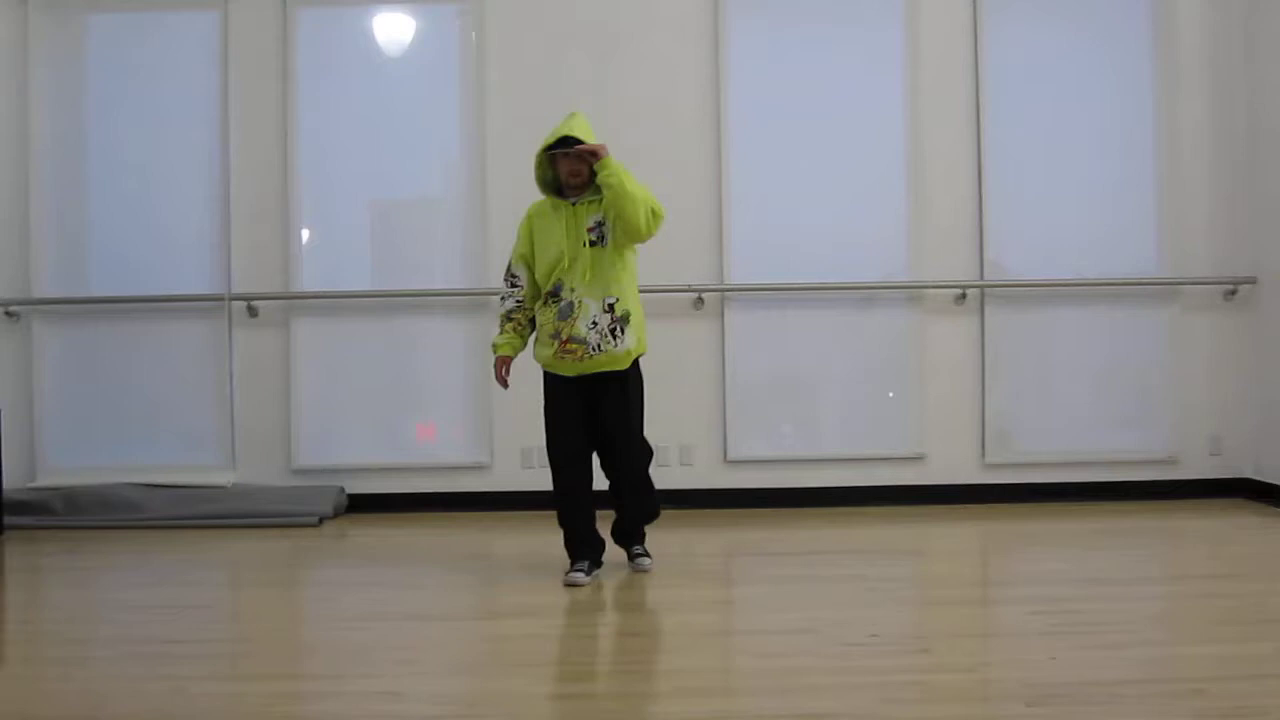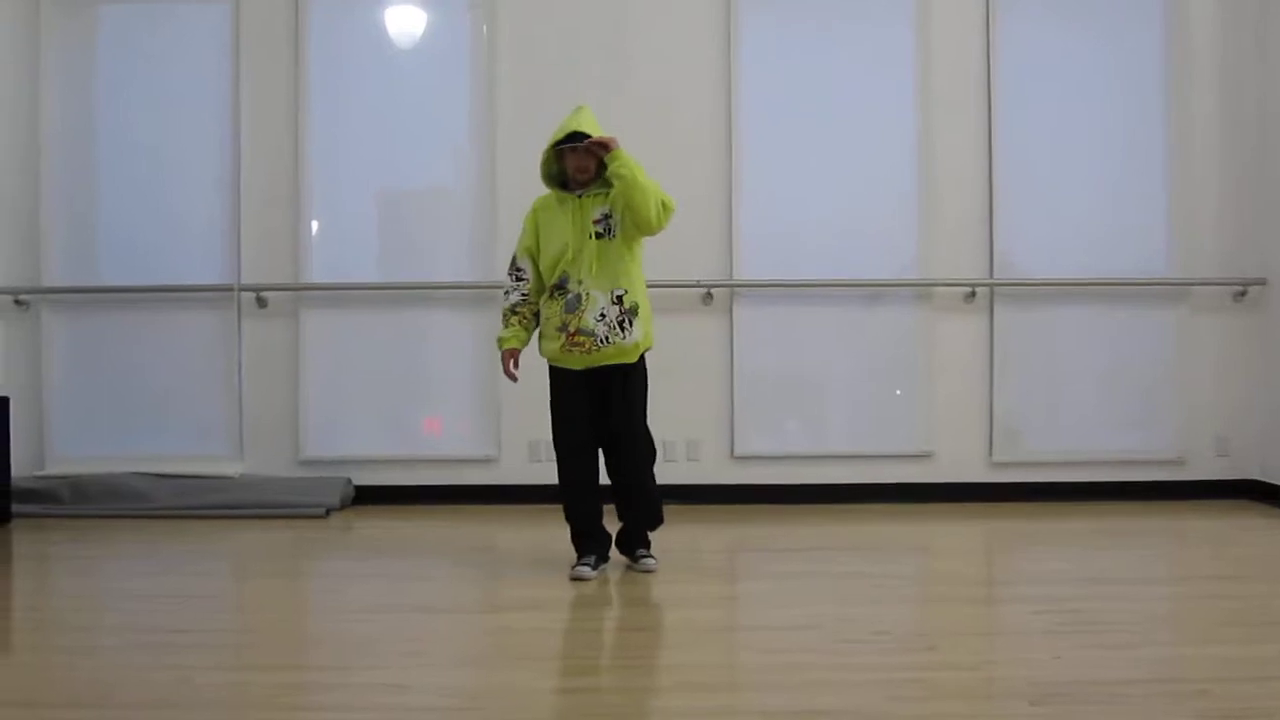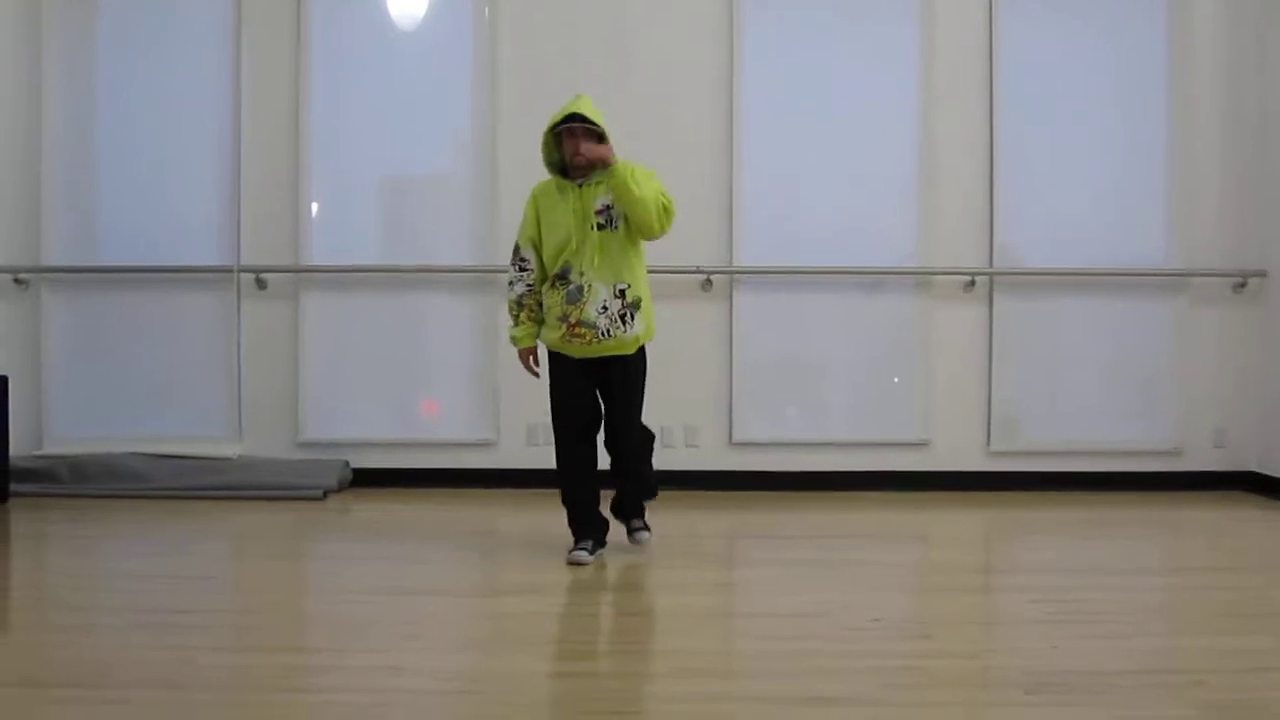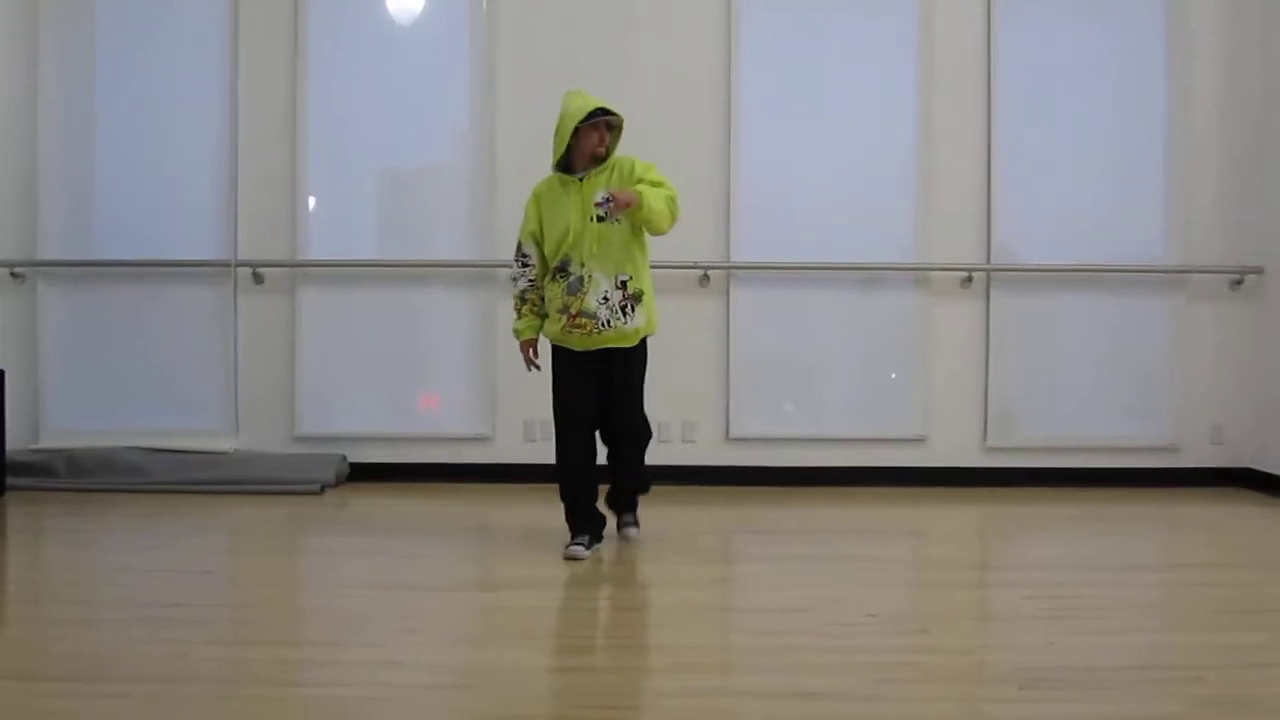
dt=0.3s
person 1, frame 1
left shoulder: (615, 202)
right shoulder: (538, 216)
left elbow: (644, 222)
right elbow: (520, 285)
left wrist: (608, 167)
right wrist: (507, 344)
left hip: (617, 358)
right hip: (561, 363)
left knee: (626, 451)
right knee: (568, 460)
left ankle: (633, 532)
right ankle: (583, 551)
person 1, frame 2
left shoulder: (623, 196)
right shoulder: (543, 210)
left elbow: (656, 215)
right elbow: (523, 279)
left wrist: (618, 160)
right wrist: (512, 336)
left hip: (622, 351)
right hip: (567, 356)
left knee: (631, 448)
right knee: (575, 454)
left ankle: (637, 537)
right ankle: (590, 546)
person 1, frame 3
left shoulder: (630, 178)
right shoulder: (544, 196)
left elbow: (657, 220)
right elbow: (526, 270)
left wrist: (614, 168)
right wrist: (525, 333)
left hip: (624, 337)
right hip: (566, 343)
left knee: (626, 429)
right knee: (574, 439)
left ankle: (633, 507)
right ankle: (587, 530)
person 1, frame 4
left shoulder: (631, 171)
right shoulder: (545, 194)
left elbow: (664, 212)
right elbow: (528, 266)
left wrist: (635, 198)
right wrist: (527, 326)
left hip: (626, 331)
right hip: (569, 336)
left knee: (627, 425)
right knee: (574, 433)
left ankle: (626, 502)
right ankle: (584, 525)
